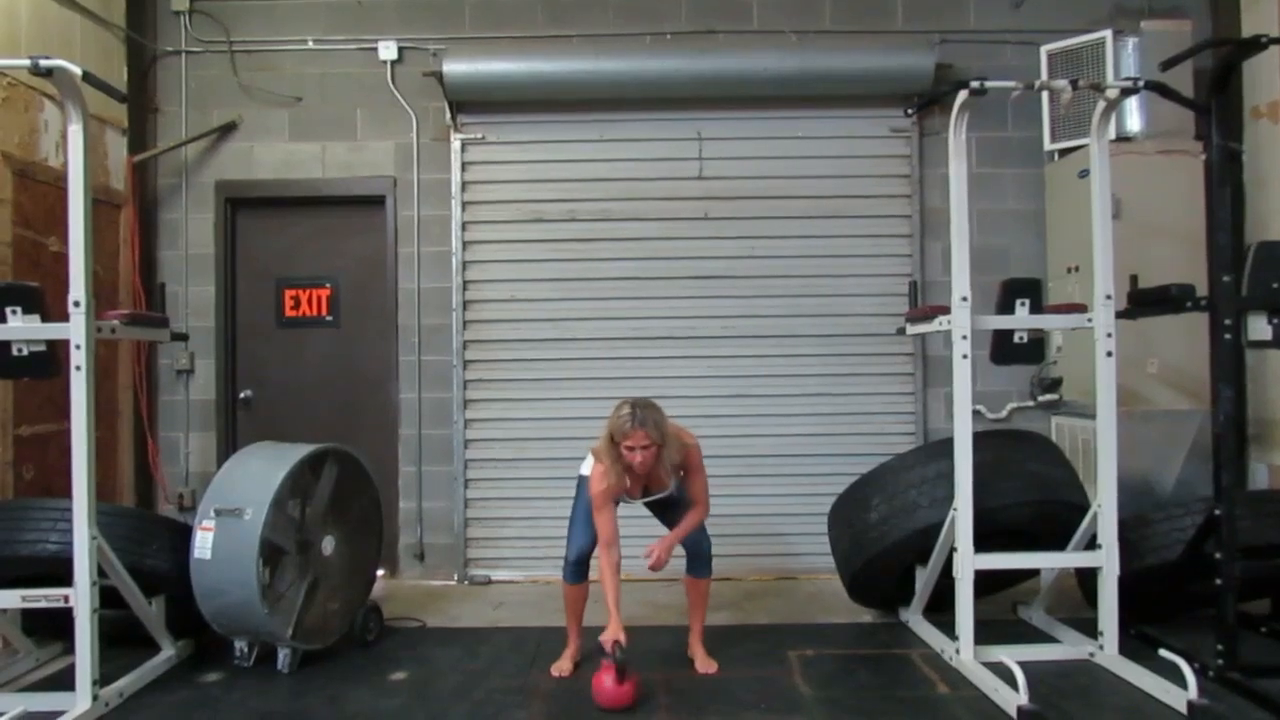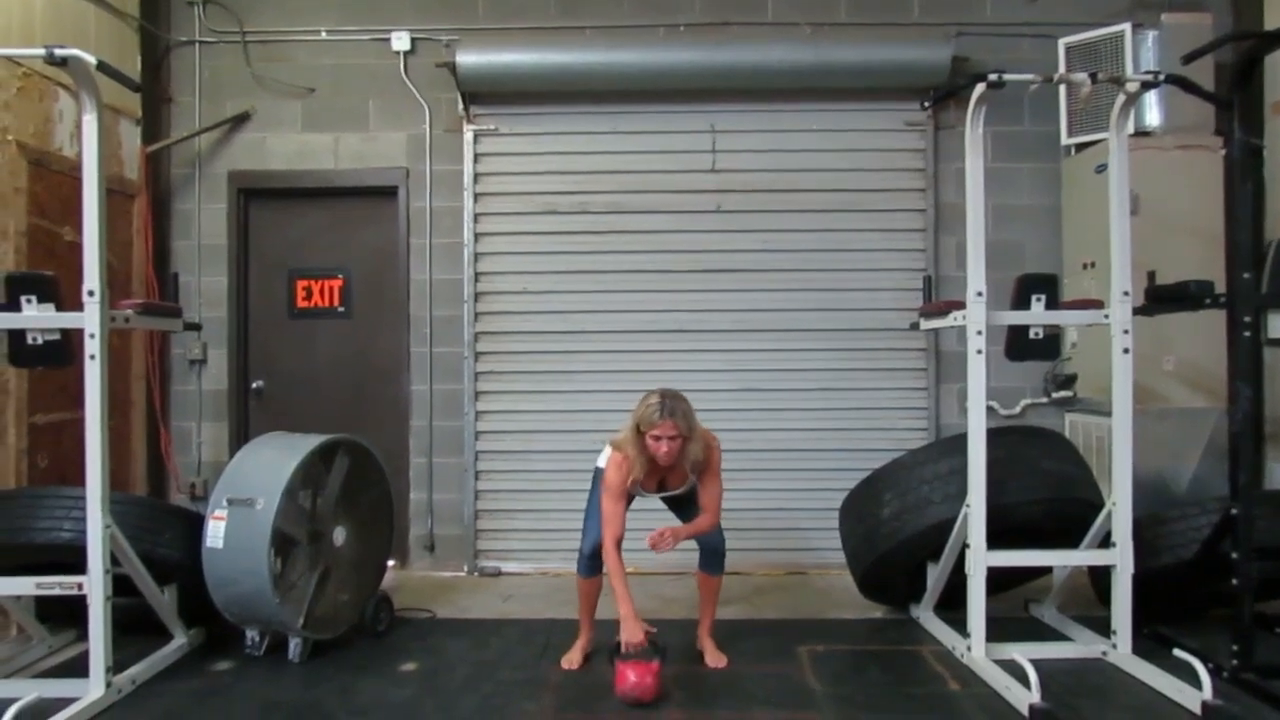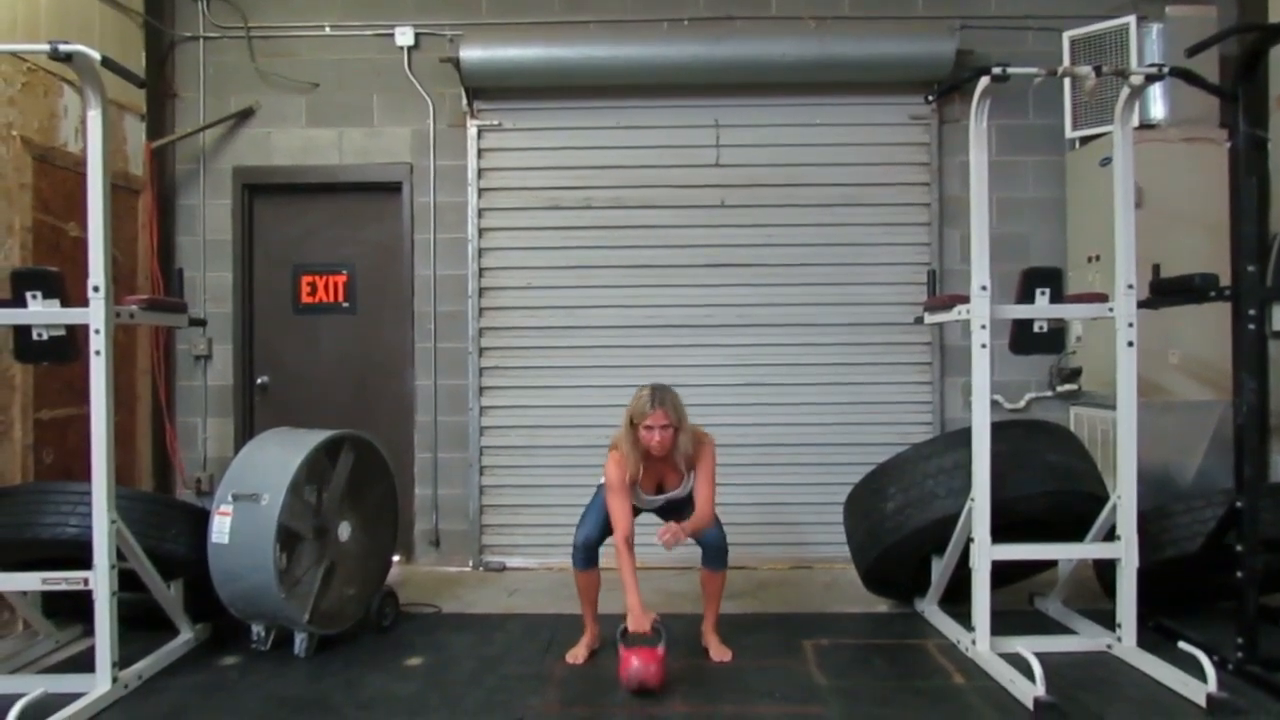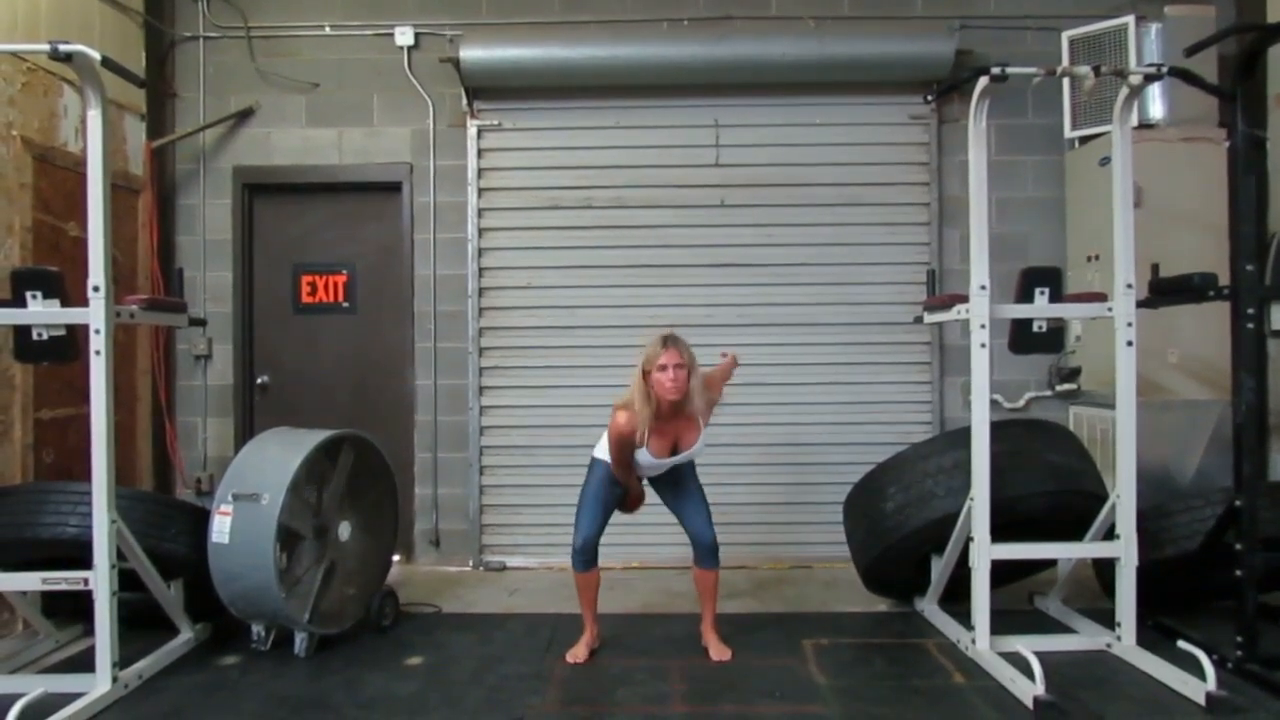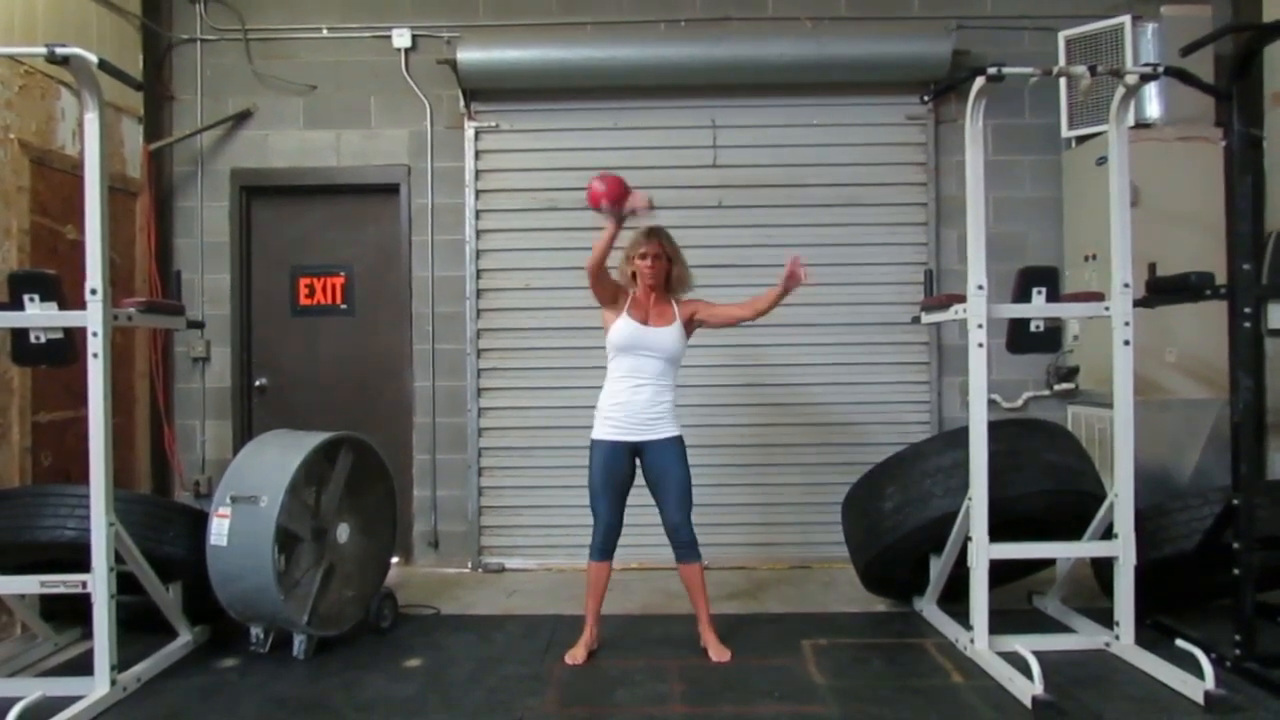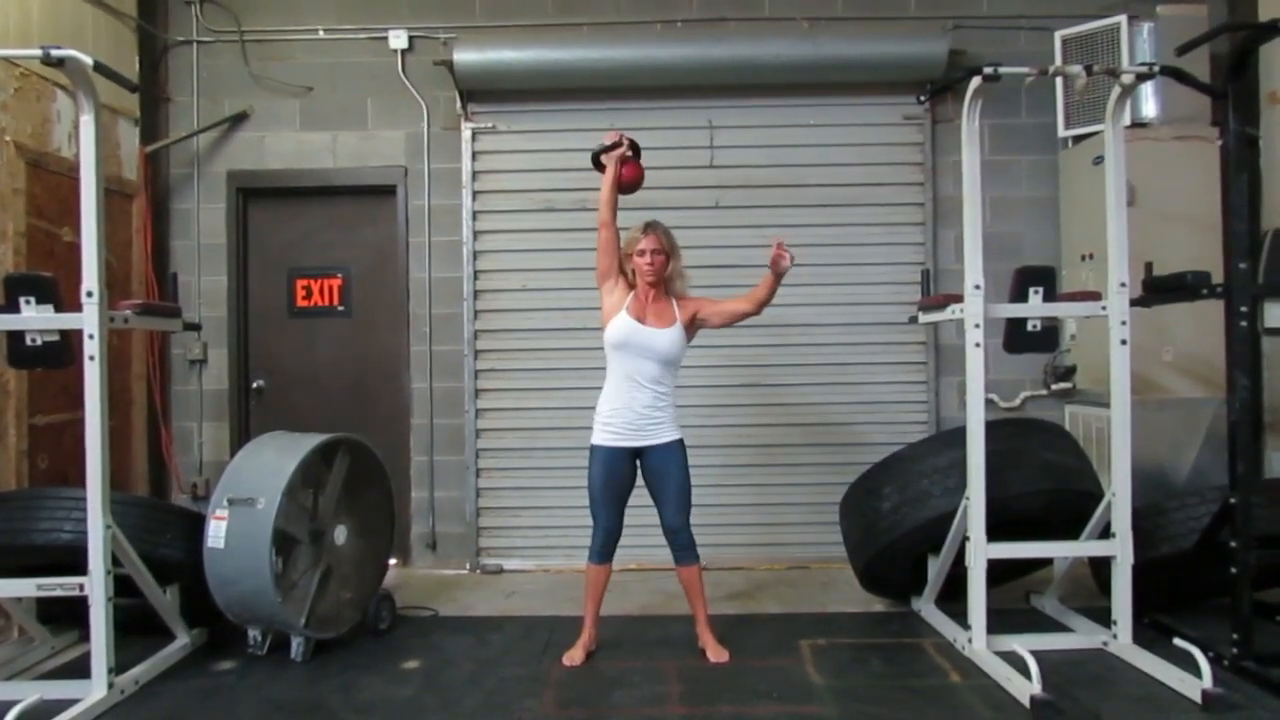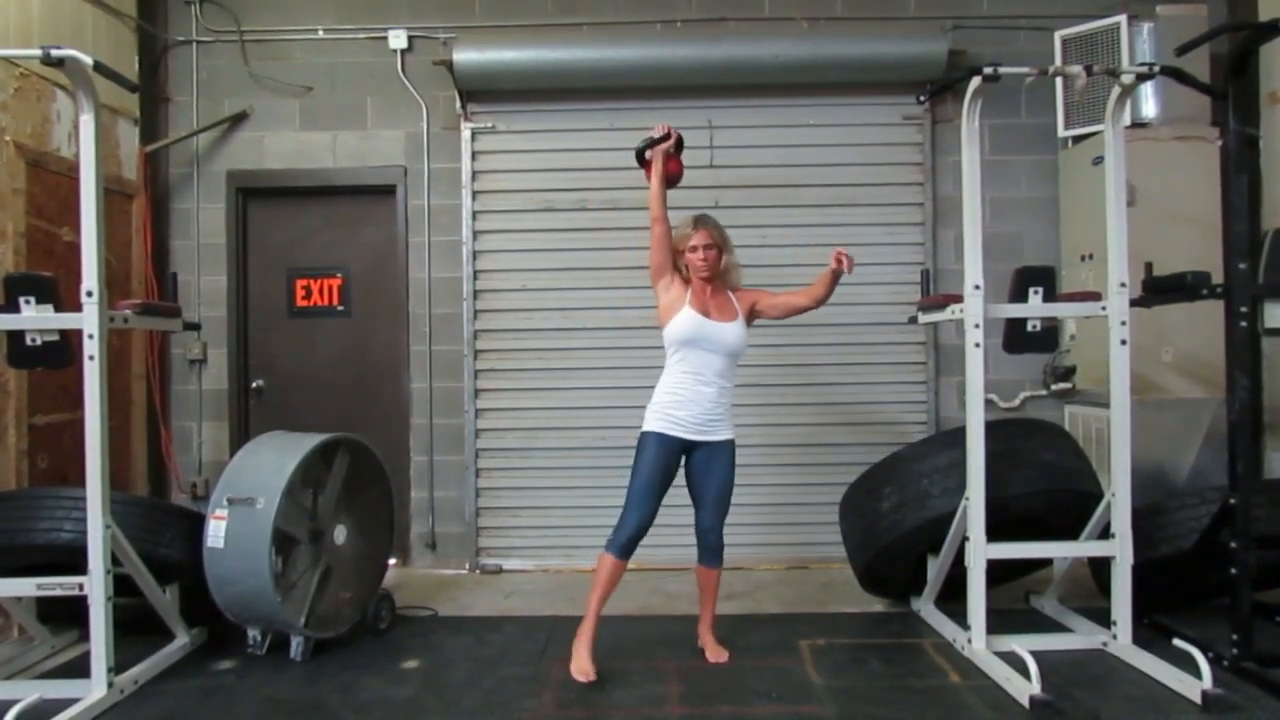
dt=0.7s
person 1, frame 1
left shoulder: (685, 448)
right shoulder: (603, 471)
left elbow: (700, 507)
right elbow: (609, 549)
left wrist: (670, 541)
right wrist: (614, 620)
left hip: (664, 488)
right hip: (603, 481)
left knee: (700, 548)
right knee: (576, 555)
left ankle: (696, 643)
right ankle: (572, 647)
person 1, frame 2
left shoulder: (707, 448)
right shoulder: (621, 459)
left elbow: (711, 515)
right elbow: (610, 544)
left wrist: (680, 532)
right wrist: (628, 617)
left hip: (681, 483)
right hip: (620, 474)
left knee: (714, 545)
right knee: (591, 549)
left ankle: (705, 636)
right ankle: (584, 638)
person 1, frame 3
left shoulder: (699, 445)
right shoulder: (620, 459)
left elbow: (705, 509)
right elbow: (623, 538)
left wrist: (683, 528)
right wrist: (635, 609)
left hip: (675, 499)
right hip: (622, 494)
left knee: (715, 542)
right knee: (584, 542)
left ankle: (709, 632)
right ankle: (591, 634)
person 1, frame 4
left shoulder: (705, 395)
right shoulder: (626, 420)
left elbow: (724, 370)
right elbow: (621, 466)
left wrist: (730, 361)
right wrist: (633, 489)
left hip: (675, 468)
right hip: (613, 466)
left knee: (706, 540)
right knee: (584, 543)
left ankle: (709, 631)
right ankle: (589, 633)
person 1, frame 5
left shoulder: (685, 311)
right shoulder: (615, 299)
left elbow: (746, 311)
right elbow: (592, 269)
left wrist: (784, 289)
right wrist: (614, 224)
left hip: (663, 435)
right hip: (611, 433)
left knee: (681, 530)
right knee: (605, 533)
left ankle: (707, 630)
right ankle: (589, 633)
person 1, frame 6
left shoulder: (687, 310)
right shoulder: (615, 295)
left elbow: (748, 306)
right elbow: (605, 225)
left wrist: (775, 275)
right wrist: (612, 165)
left hip: (663, 438)
right hip: (612, 437)
left knee: (679, 533)
right knee: (605, 536)
left ankle: (704, 631)
right ankle: (587, 634)
person 1, frame 7
left shoulder: (743, 302)
right shoulder: (671, 290)
left elbow: (808, 300)
right elbow: (657, 222)
left wrist: (833, 275)
right wrist: (658, 160)
left hip: (715, 437)
right hip: (664, 428)
left knee: (710, 533)
right knee: (631, 526)
left ankle: (706, 632)
right ankle: (586, 635)
